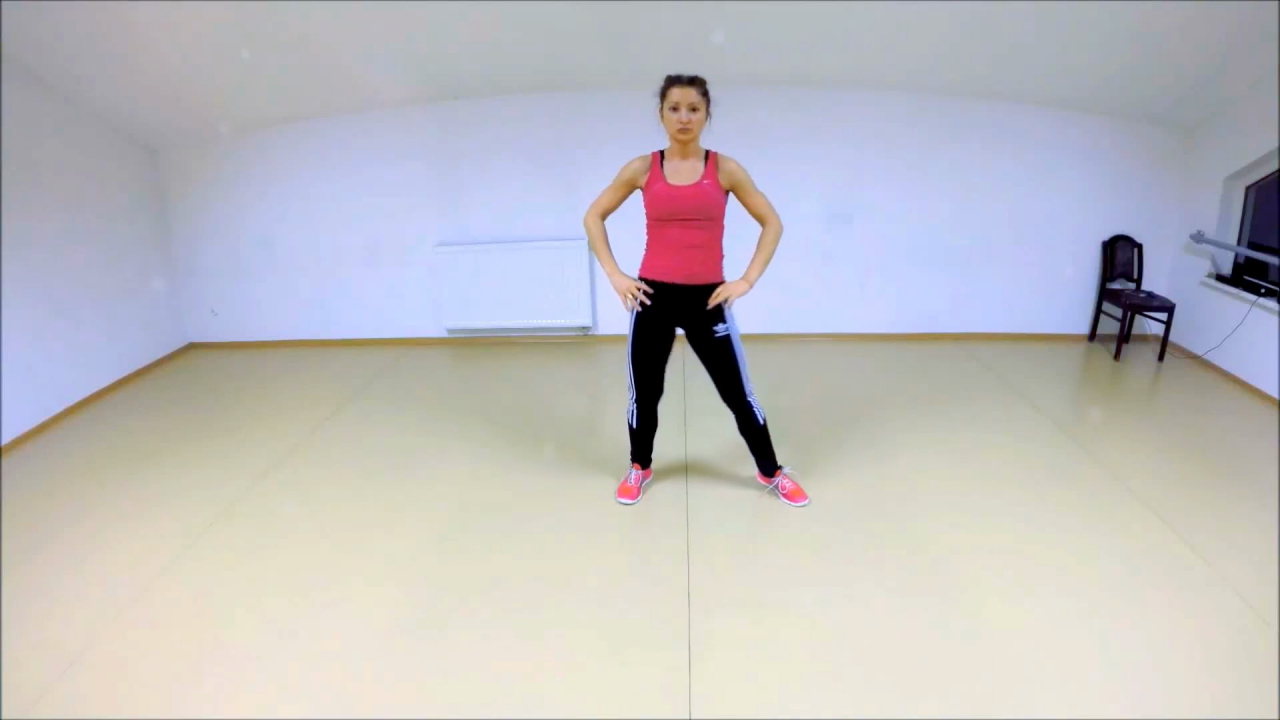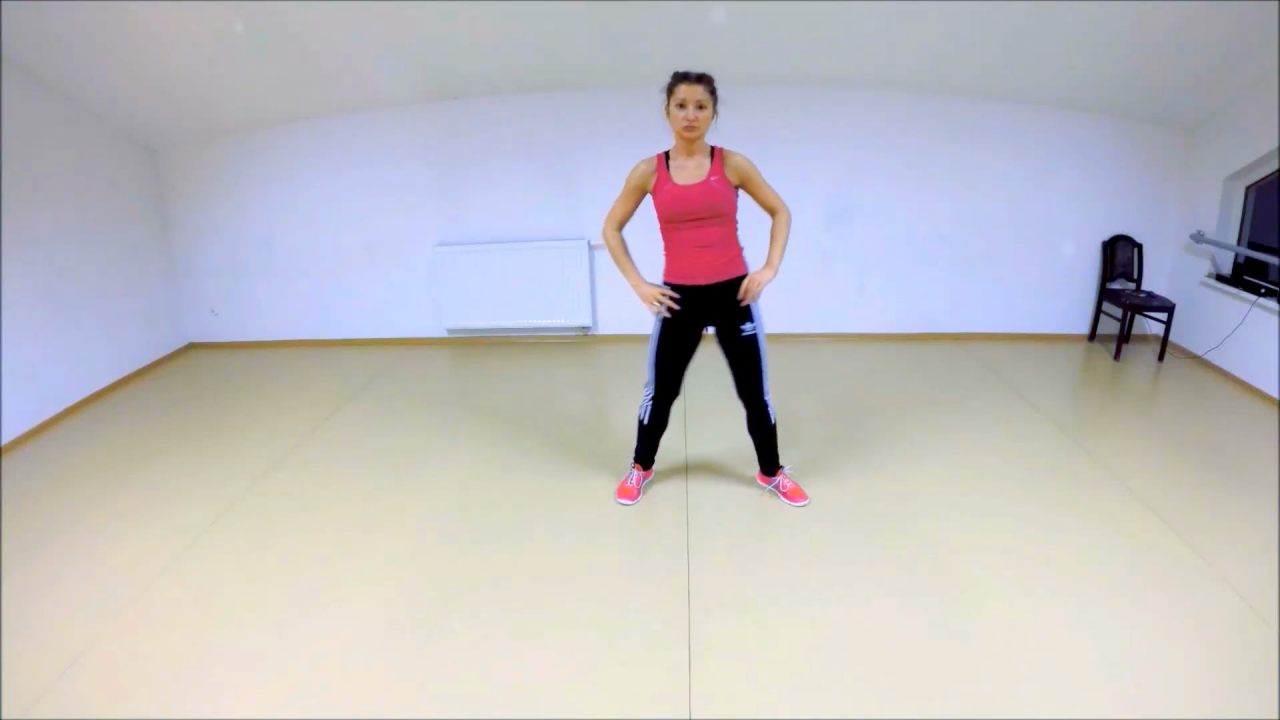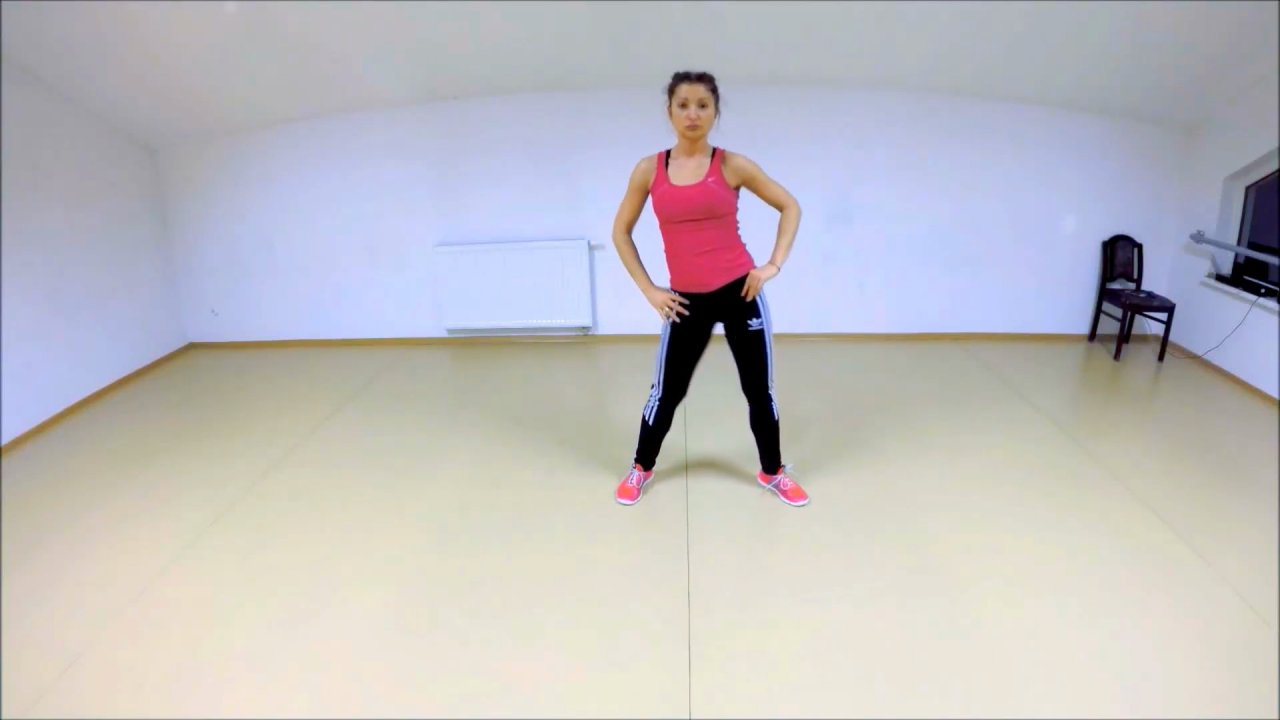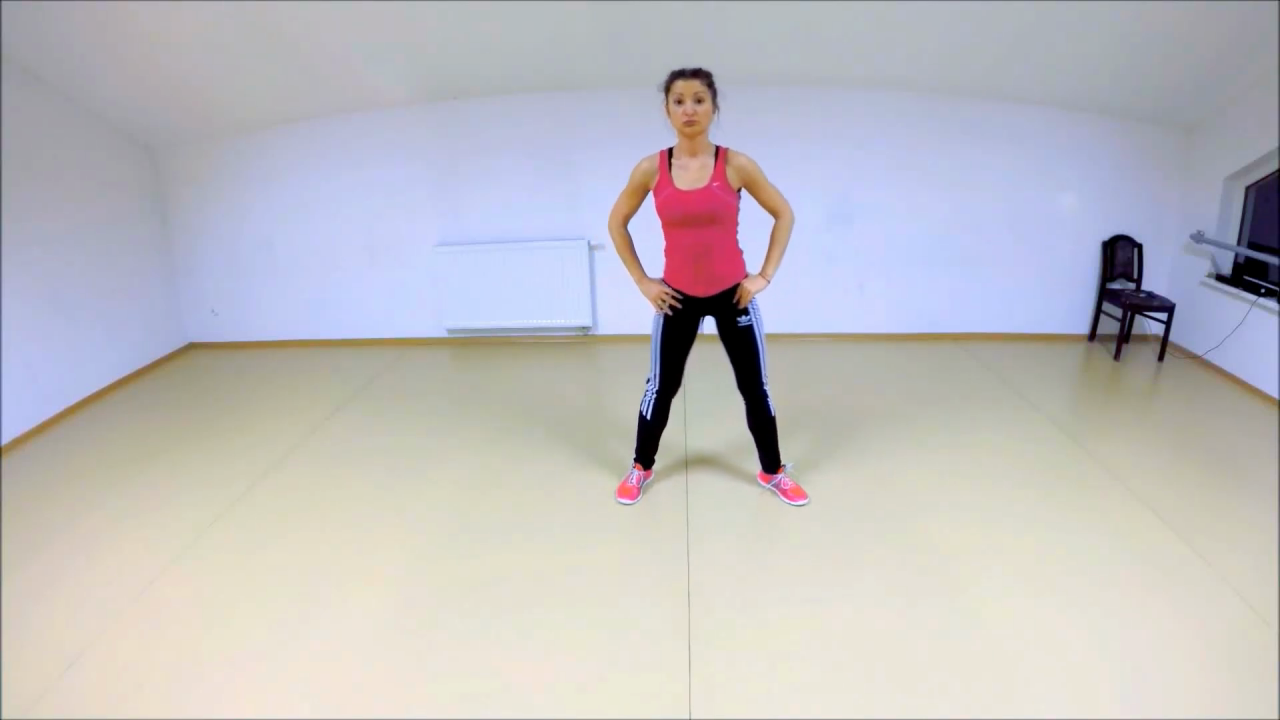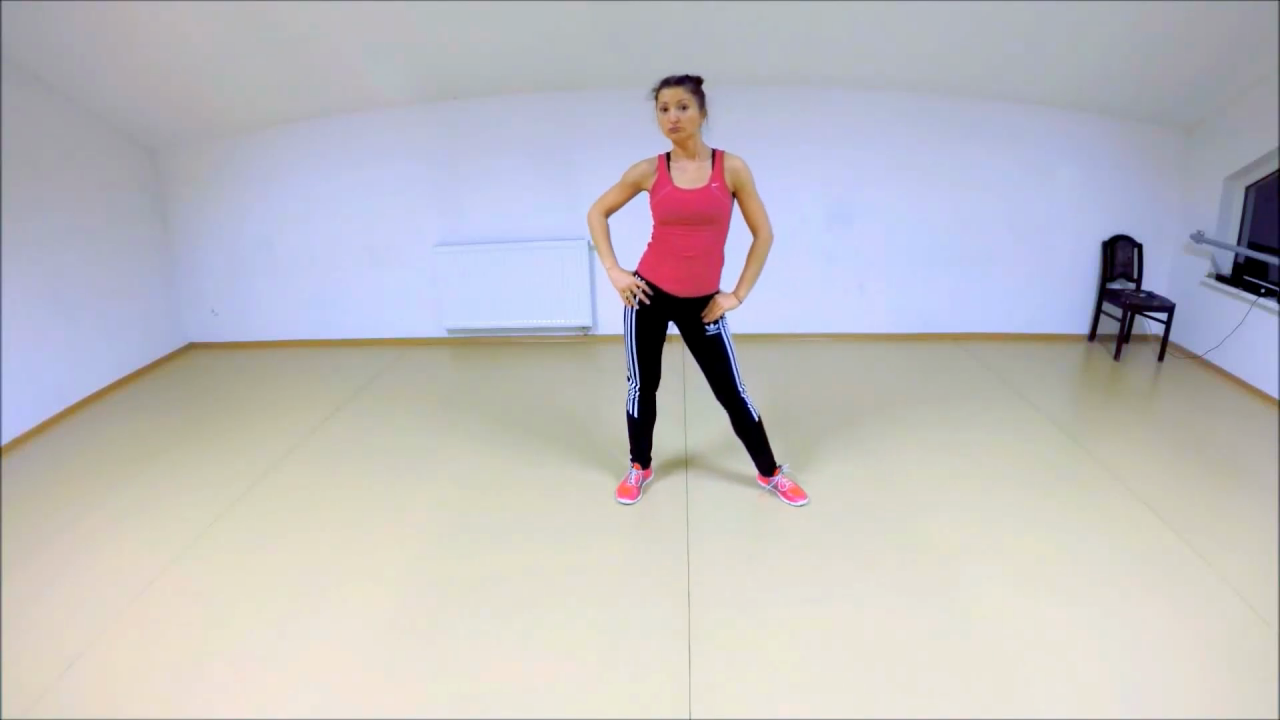
dt=0.4s
person 1, frame 1
left shoulder: (725, 169)
right shoulder: (641, 168)
left elbow: (772, 223)
right elbow: (594, 216)
left wrist: (747, 280)
right wrist: (614, 273)
left hip: (706, 300)
right hip: (654, 296)
left knee: (738, 394)
right knee: (644, 393)
left ankle: (771, 472)
right ankle: (640, 467)
person 1, frame 2
left shoulder: (732, 164)
right shoulder: (649, 171)
left elbow: (780, 211)
right elbow: (612, 228)
left wrist: (771, 267)
right wrist: (638, 283)
left hip: (733, 294)
right hip: (680, 298)
left knee: (755, 392)
right knee: (660, 392)
left ankle: (771, 472)
right ankle: (641, 468)
person 1, frame 3
left shoulder: (732, 165)
right shoulder: (649, 169)
left elbow: (790, 206)
right elbow: (621, 231)
left wrist: (775, 263)
right wrist: (649, 289)
left hip: (740, 292)
right hip: (689, 302)
left knee: (759, 390)
right knee: (667, 392)
left ankle: (772, 472)
right ankle: (642, 467)
person 1, frame 4
left shoulder: (737, 165)
right shoulder: (650, 169)
left elbow: (783, 214)
right elbow: (617, 223)
left wrist: (765, 276)
right wrist: (642, 281)
left hip: (732, 293)
right hip: (677, 297)
left knee: (754, 386)
right knee: (661, 386)
left ankle: (772, 471)
right ankle: (641, 467)
person 1, frame 5
left shoulder: (732, 168)
right shoulder: (648, 171)
left elbow: (763, 233)
right elbow: (597, 212)
left wrist: (738, 294)
right wrist: (613, 269)
left hip: (702, 303)
right hip: (648, 294)
left knee: (731, 391)
right knee: (643, 384)
left ankle: (769, 472)
right ankle: (639, 466)
